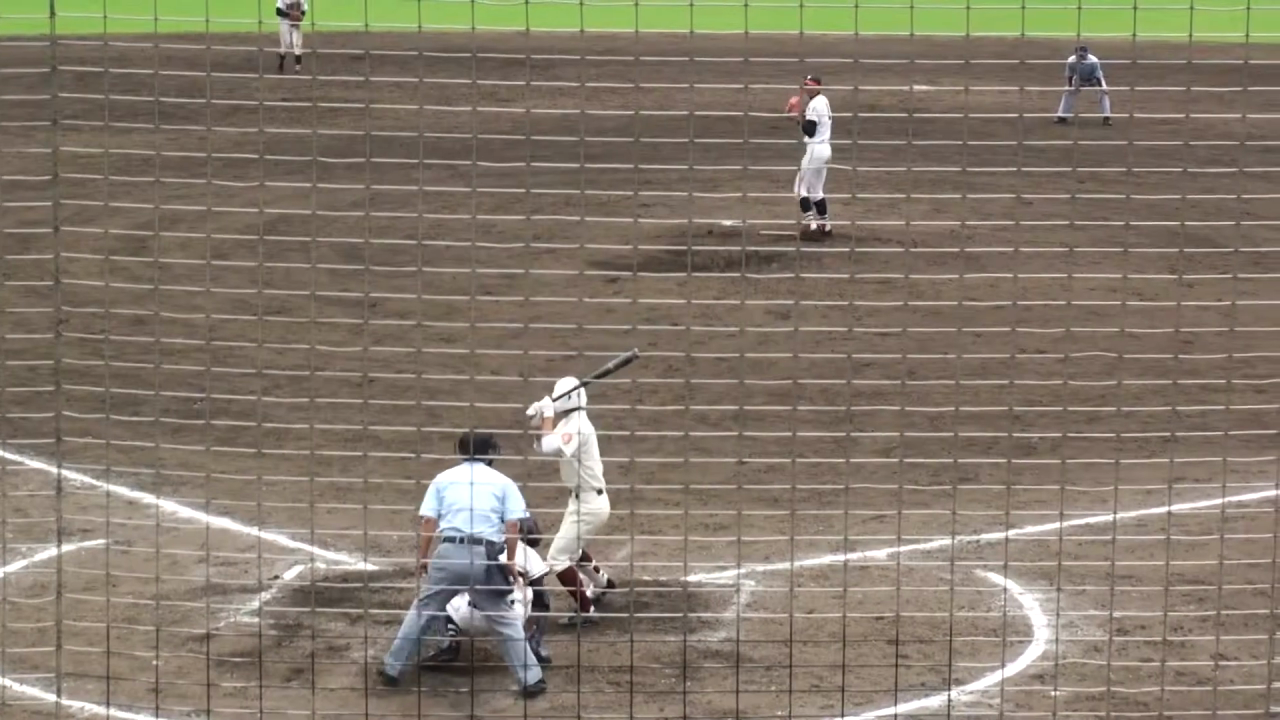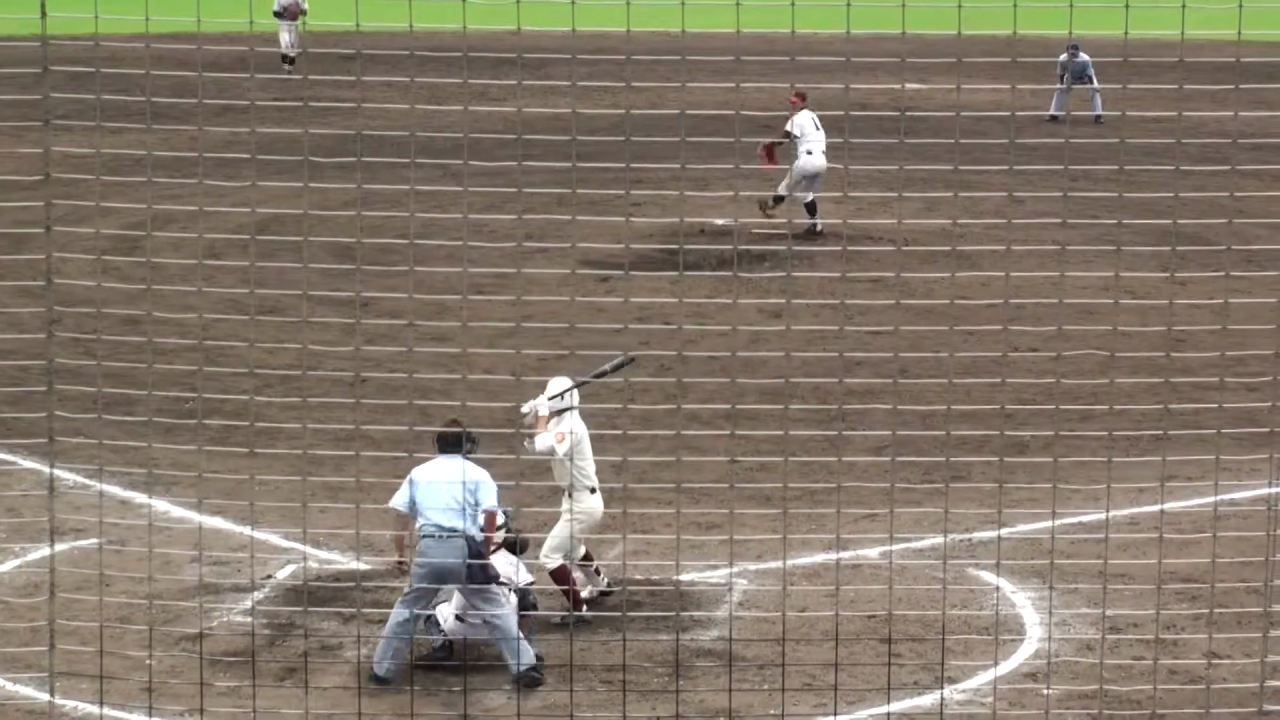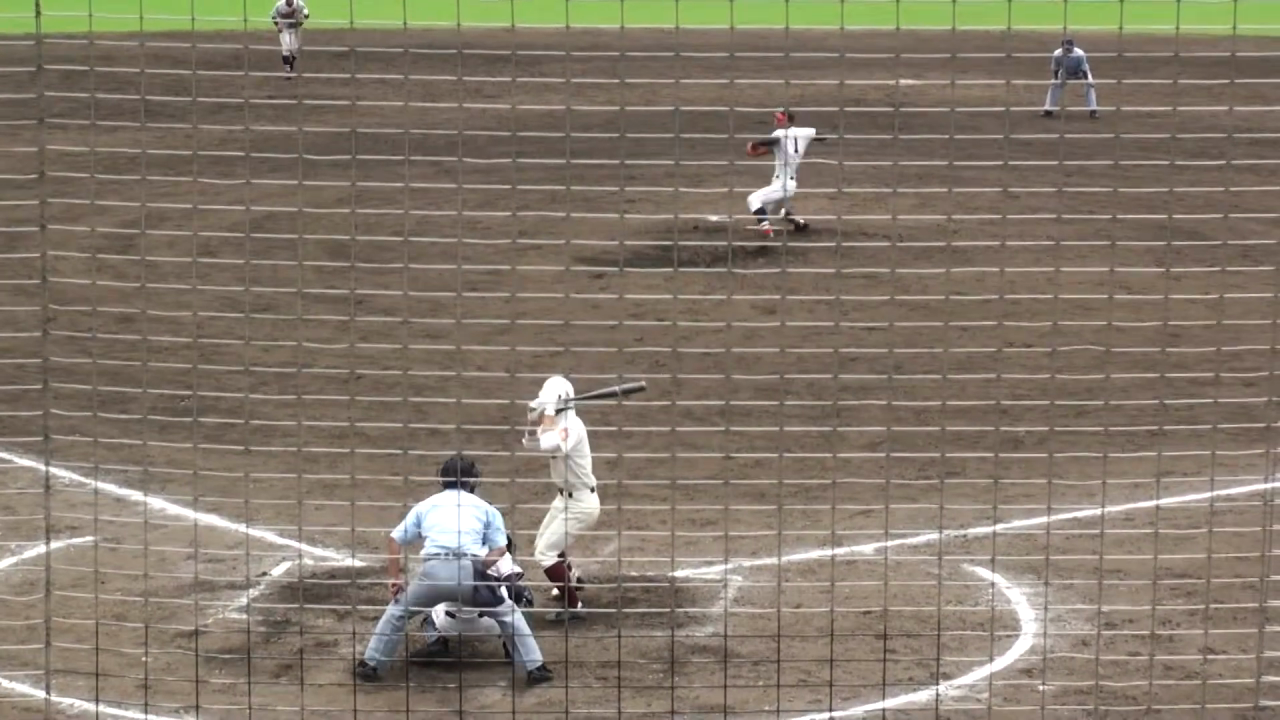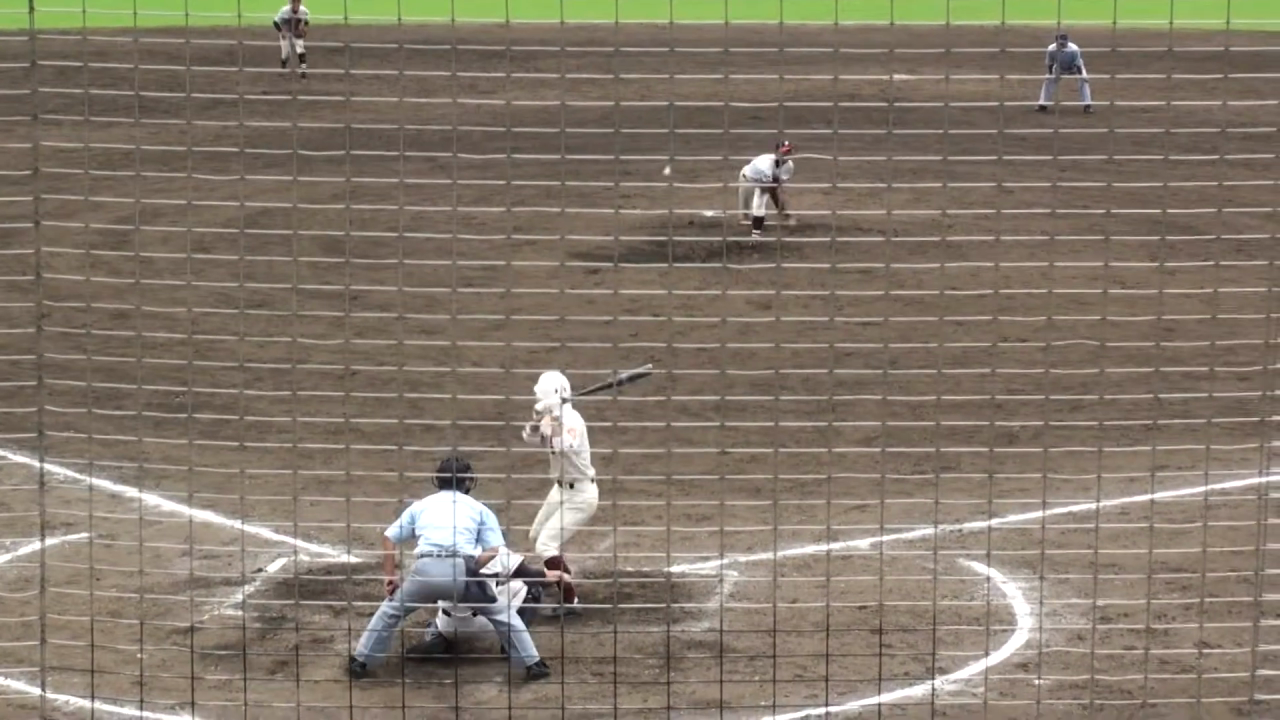
dt=0.3s
person 1, frame 1
left shoulder: (443, 478)
right shoulder: (503, 482)
left elbow: (428, 521)
right elbow: (512, 526)
left wrist: (422, 558)
right wrist: (510, 563)
left hip: (448, 553)
right hip: (483, 557)
left knee: (422, 612)
right knee: (505, 619)
left ankle: (392, 669)
right ankle: (531, 680)
person 1, frame 2
left shoulder: (419, 472)
right shoulder: (477, 473)
left elbow: (402, 514)
right elbow: (491, 513)
left wrist: (400, 553)
right wrist: (485, 547)
left hip: (428, 549)
right hip: (463, 550)
left knee: (406, 609)
right knee: (494, 610)
left ankle: (381, 670)
right ankle: (524, 667)
person 1, frame 3
left shoulder: (425, 505)
right shoulder: (483, 507)
left elbow: (395, 540)
right elbow: (500, 549)
left wrist: (396, 577)
left hip: (433, 571)
right hip: (469, 571)
left knee: (398, 611)
right knee: (507, 613)
left ankle: (370, 665)
right ankle: (535, 668)
person 1, frame 4
left shoulder: (420, 505)
right shoulder: (479, 509)
left elbow: (389, 538)
right elbow: (494, 550)
left wrist: (390, 575)
left hip: (425, 569)
right hip: (461, 570)
left knee: (392, 610)
right knee: (501, 612)
left ankle: (361, 662)
right ankle: (532, 664)
person 2, frame 1
left shoulder: (577, 426)
right shoulder: (569, 422)
left elbow: (550, 448)
right elbow: (542, 446)
left wrist: (547, 416)
right wrist: (539, 421)
left hip: (589, 504)
right hip: (583, 500)
left knee: (557, 557)
right knee: (571, 548)
left ankle: (586, 611)
right ankle: (602, 583)
person 2, frame 2
left shoulder: (571, 425)
right shoulder: (560, 421)
left elbow: (543, 446)
right elbow: (534, 444)
left wrist: (542, 414)
right wrist: (533, 420)
left hip: (582, 503)
right hip: (576, 499)
left knee: (550, 556)
right knee: (571, 547)
left ankle: (578, 610)
right ankle: (601, 585)
person 2, frame 3
left shoulder: (571, 425)
right shoulder: (557, 420)
left elbow: (548, 445)
right elbow: (531, 443)
left wrist: (548, 413)
right wrist: (534, 419)
left hip: (580, 503)
right hip: (566, 498)
left knee: (544, 553)
right knee: (545, 542)
left ankle: (574, 607)
right ankle: (571, 580)
person 2, frame 4
left shoulder: (571, 418)
right shoulder: (550, 415)
left elbow: (565, 447)
right elbow: (530, 437)
left wrist: (556, 417)
right wrist: (538, 418)
left hip: (580, 495)
right hip: (561, 488)
left knee: (546, 545)
right knee: (537, 535)
left ankle: (570, 602)
right ankle: (560, 573)
